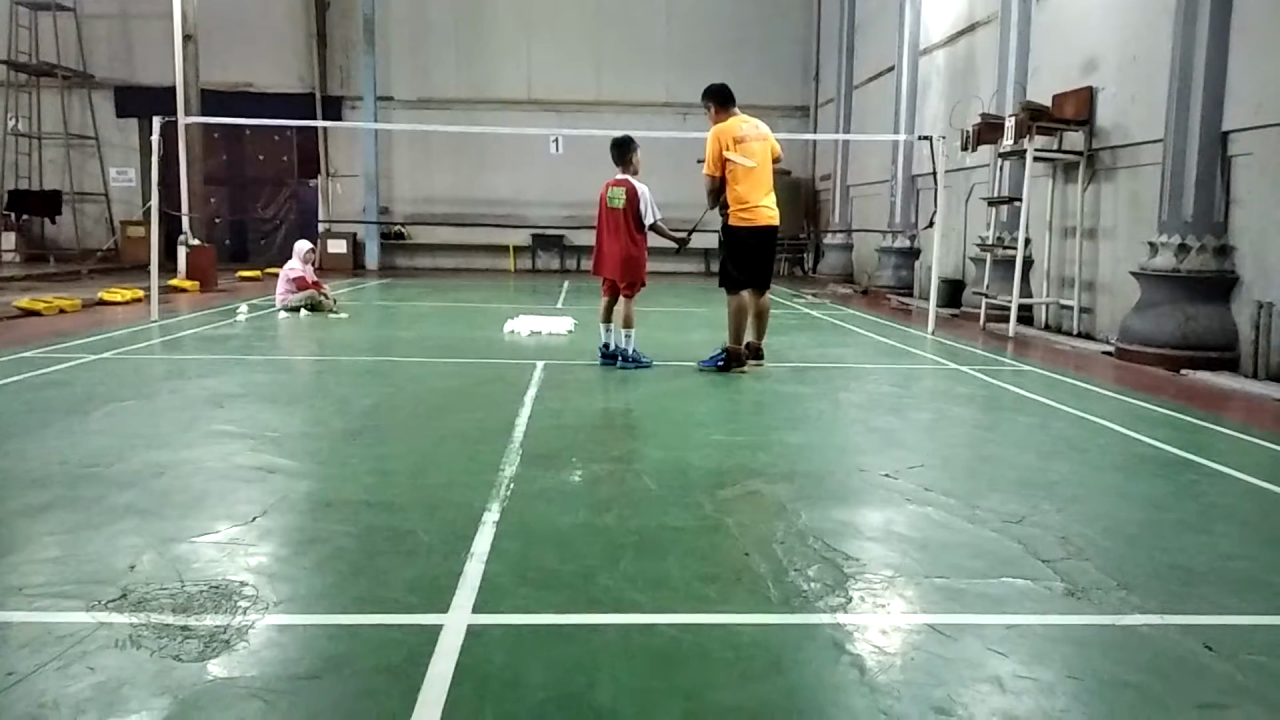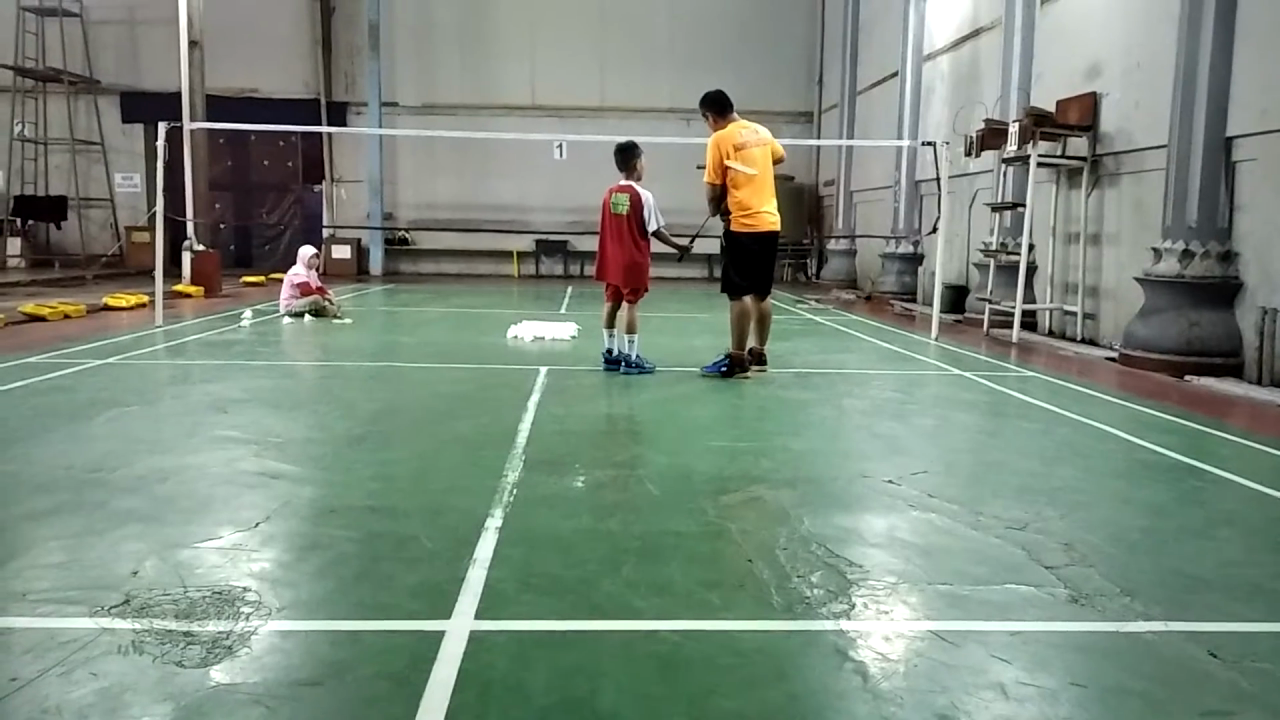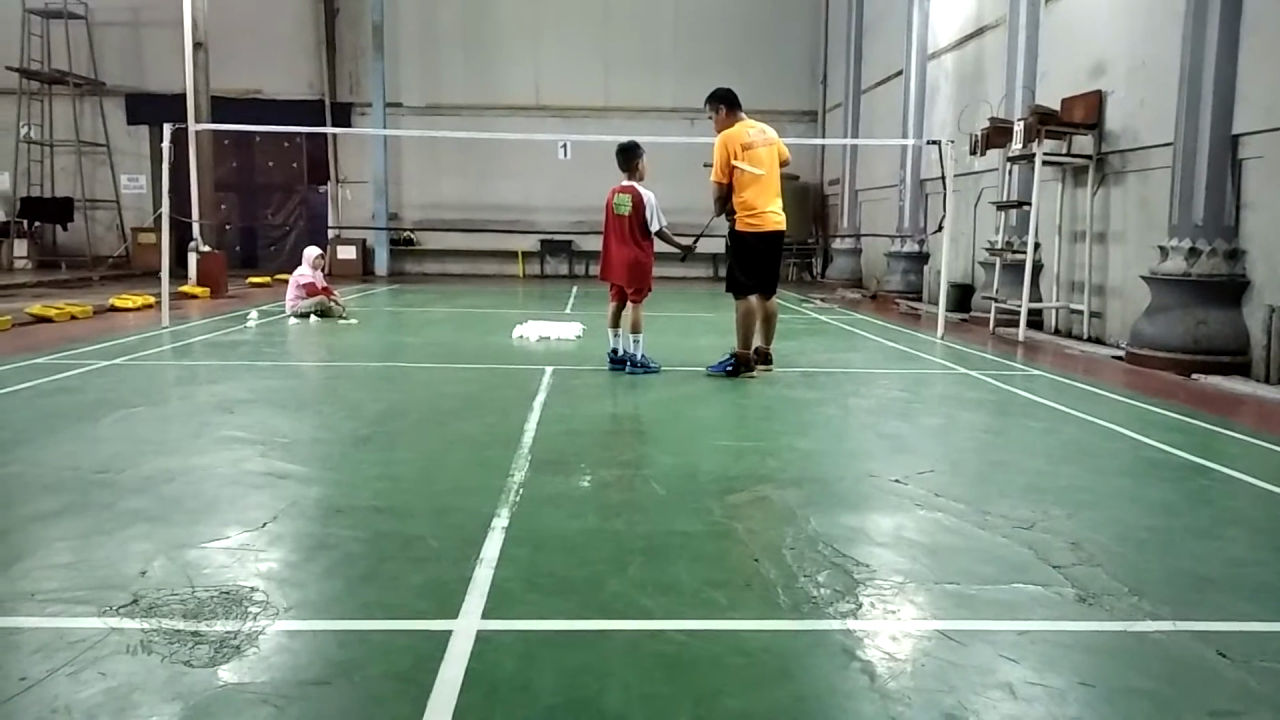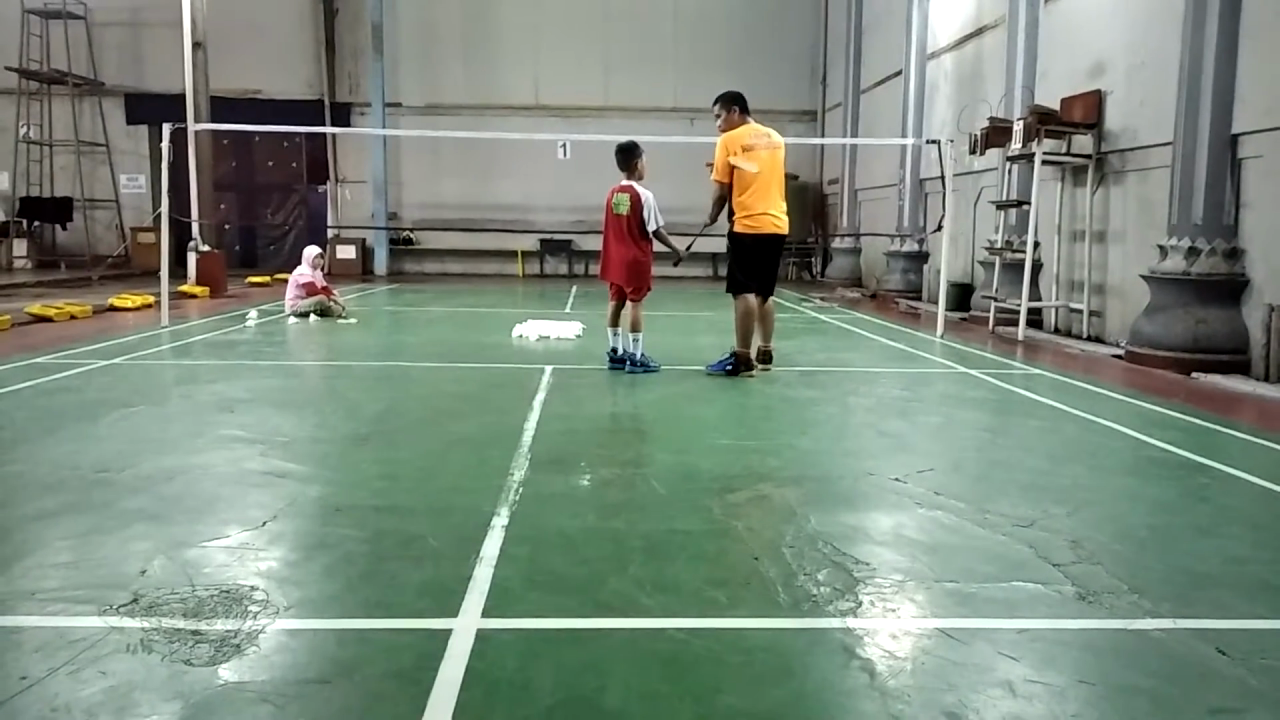
dt=0.5s
person 1, frame 1
left shoulder: (720, 132)
right shoulder: (761, 127)
left elbow: (713, 182)
right elbow: (777, 156)
left wrist: (714, 202)
left hip: (742, 219)
right hip: (769, 217)
left knee: (737, 287)
right knee: (759, 287)
left ankle: (734, 354)
right ankle: (755, 348)
person 1, frame 2
left shoulder: (720, 139)
right shoulder: (761, 131)
left elbow: (713, 190)
right elbow: (780, 156)
left wrist: (715, 209)
left hip: (743, 225)
right hip: (770, 222)
left knee: (739, 293)
right knee: (761, 293)
left ankle: (738, 360)
right ankle: (758, 354)
person 1, frame 3
left shoulder: (727, 138)
right shoulder: (768, 132)
left elbow: (720, 190)
right elbow: (785, 160)
left wrist: (720, 210)
left hip: (748, 225)
right hip: (775, 222)
left knee: (745, 293)
right knee: (766, 293)
left ankle: (743, 359)
right ankle: (764, 353)
person 1, frame 4
left shoulder: (729, 140)
right shoulder: (776, 138)
left elbow: (721, 190)
left wrist: (713, 216)
left hip: (748, 226)
right hip: (777, 225)
left knee: (744, 292)
right knee: (764, 293)
left ankle: (742, 358)
right ankle: (765, 352)
person 2, frame 1
left shoulder: (607, 188)
right shoulder: (639, 189)
left elbow: (605, 223)
right elbow: (652, 223)
right wrist: (675, 239)
left hip: (609, 254)
right hip: (630, 255)
left knee: (609, 298)
right knee: (627, 299)
left ankle: (608, 348)
right ankle: (627, 353)
person 2, frame 2
left shoulder: (610, 193)
right shoulder: (643, 196)
left elbow: (607, 228)
right elbow: (655, 230)
right wrist: (678, 246)
left hip: (612, 260)
right hip: (634, 260)
left knee: (611, 303)
right knee: (630, 305)
left ankle: (611, 353)
right ankle: (631, 358)
person 2, frame 3
left shoulder: (613, 194)
right shoulder: (645, 195)
left elbow: (611, 228)
right elbow: (658, 230)
right wrist: (681, 246)
left hip: (616, 259)
right hip: (637, 260)
left knee: (616, 303)
right knee: (635, 304)
left ankle: (616, 353)
right ankle: (636, 358)
person 2, frame 4
left shoulder: (613, 193)
right shoulder: (643, 195)
left elbow: (613, 228)
right elbow: (655, 231)
right wrist: (676, 250)
left hip: (616, 259)
right hip: (636, 259)
left knee: (616, 302)
right knee: (635, 304)
left ankle: (616, 353)
right ankle: (635, 357)
